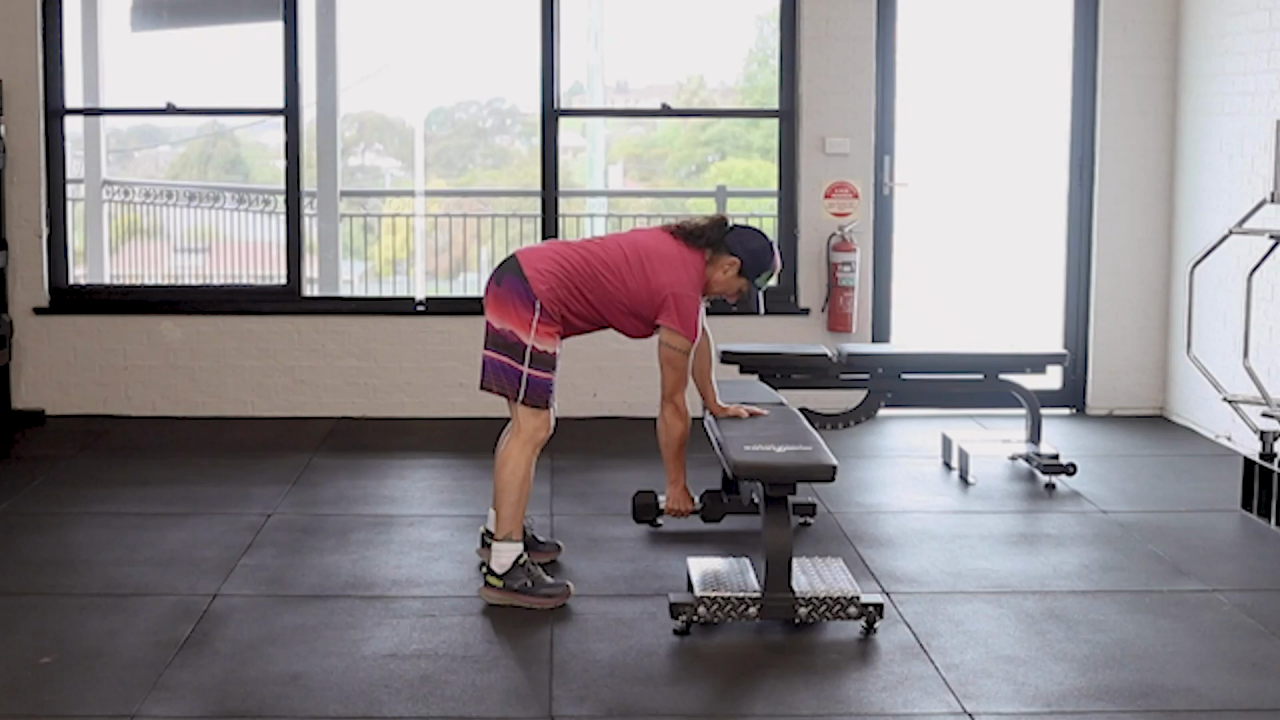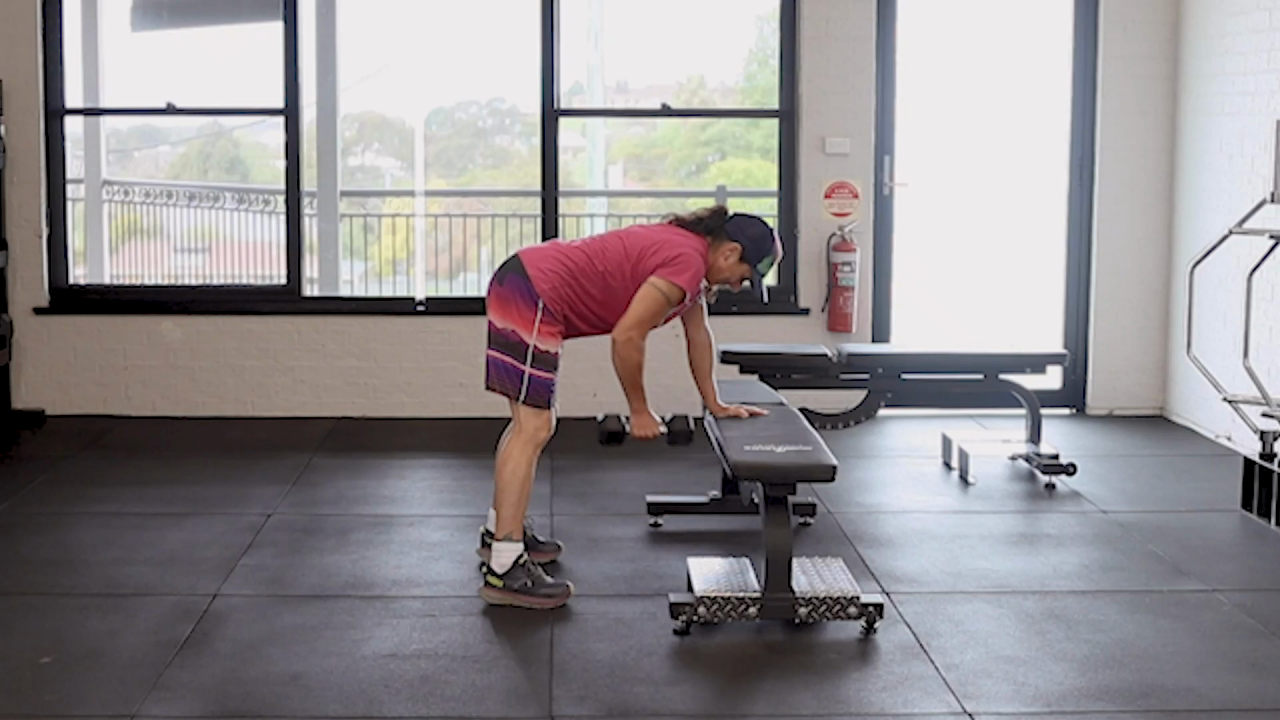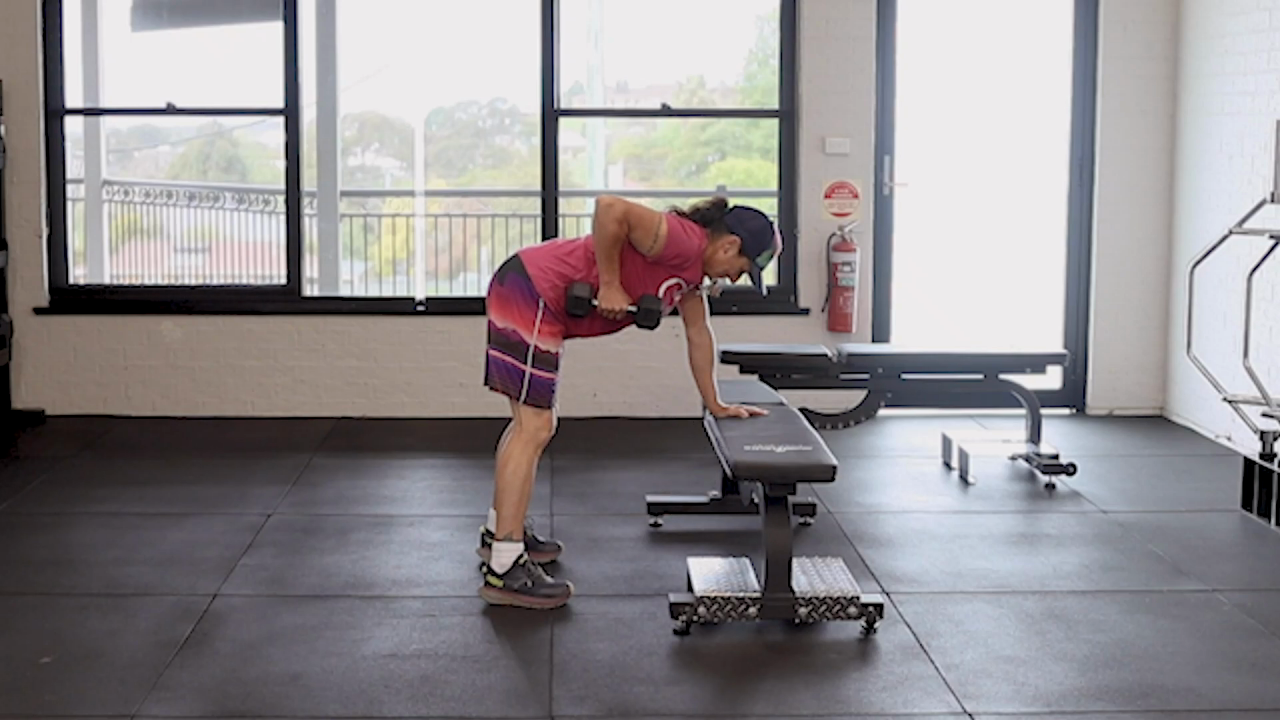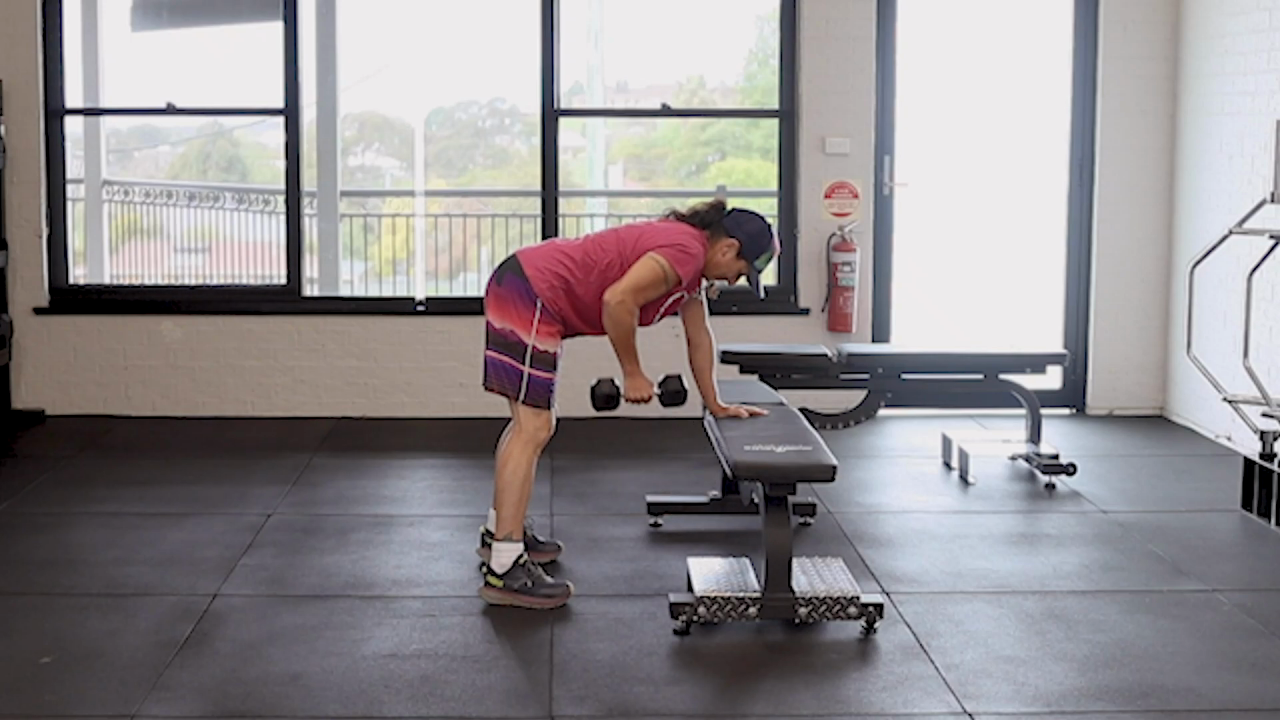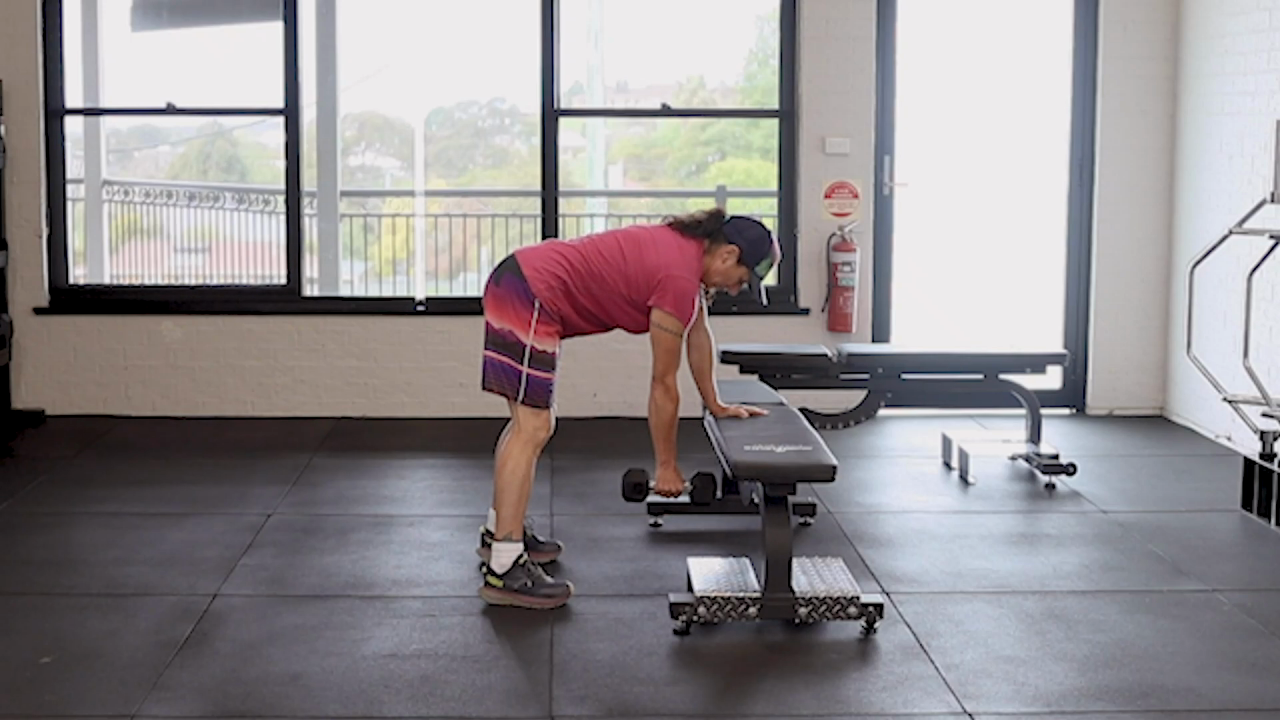
dt=1s
person 1, frame 1
left shoulder: (689, 253)
right shoulder: (682, 288)
left elbow: (698, 334)
right elbow: (672, 403)
left wrist: (716, 405)
right wrist: (676, 486)
left hip: (520, 279)
right hip: (530, 296)
left knee: (529, 420)
right knee: (532, 429)
left ankle: (499, 530)
right ankle: (504, 569)
person 1, frame 2
left shoulder: (691, 254)
right shoulder: (685, 263)
left elbow: (698, 332)
right elbow: (626, 336)
left wrist: (715, 405)
right wrist: (638, 411)
left hip: (525, 287)
right hip: (531, 294)
left knee: (530, 421)
right knee: (534, 429)
left ankle: (499, 530)
right ankle: (504, 569)
person 1, frame 3
left shoulder: (693, 264)
right shoulder: (682, 243)
left elbow: (698, 332)
right elbow: (610, 208)
left wrist: (715, 404)
right wrist: (610, 284)
left hip: (531, 295)
right hip: (530, 293)
left knee: (531, 421)
right knee: (535, 429)
left ankle: (500, 530)
right ankle: (505, 569)
person 1, frame 4
left shoulder: (692, 256)
right shoulder: (685, 252)
left elbow: (698, 333)
right elbow: (616, 303)
left wrist: (715, 404)
right wrist: (633, 373)
left hip: (524, 290)
right hip: (529, 295)
left knee: (530, 421)
right knee: (534, 429)
left ankle: (500, 531)
right ankle: (505, 570)
person 1, frame 5
left shoulder: (689, 249)
right shoulder: (679, 277)
left elbow: (698, 333)
right elbow: (663, 384)
left wrist: (715, 405)
right wrist: (667, 466)
left hip: (519, 285)
right hip: (528, 296)
left knee: (529, 421)
right knee: (533, 429)
left ankle: (499, 530)
right ankle: (504, 570)
